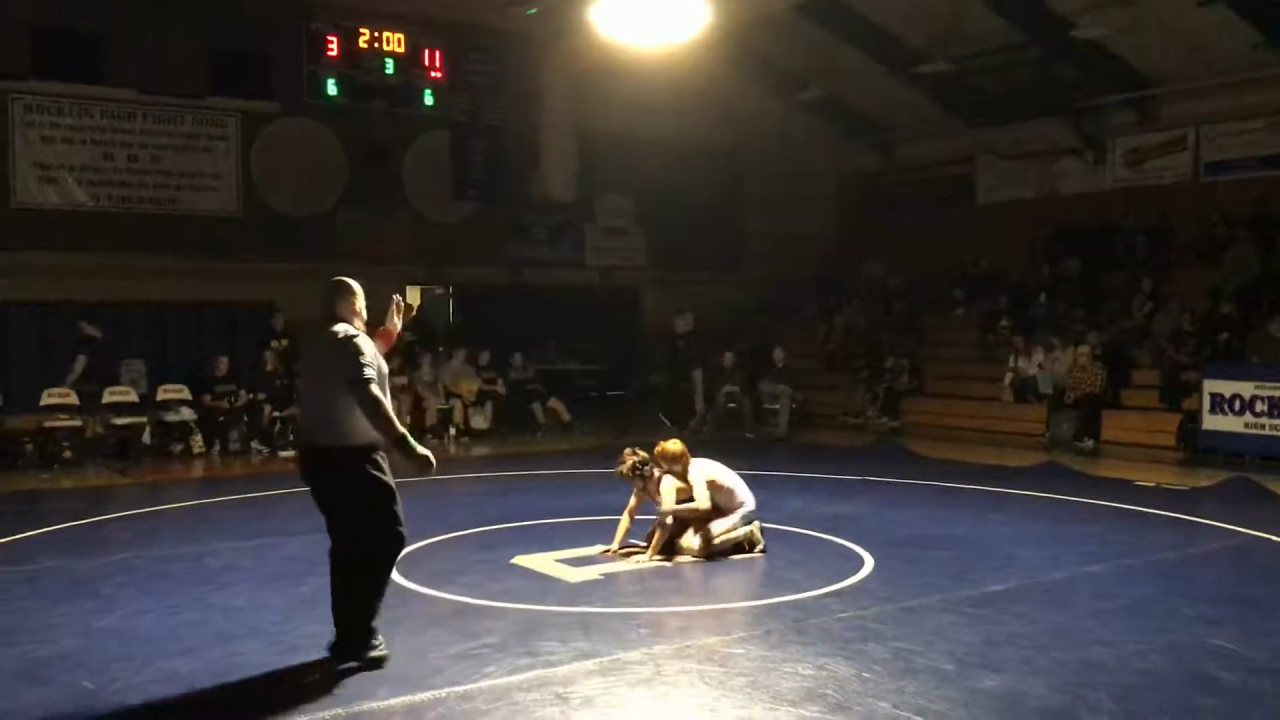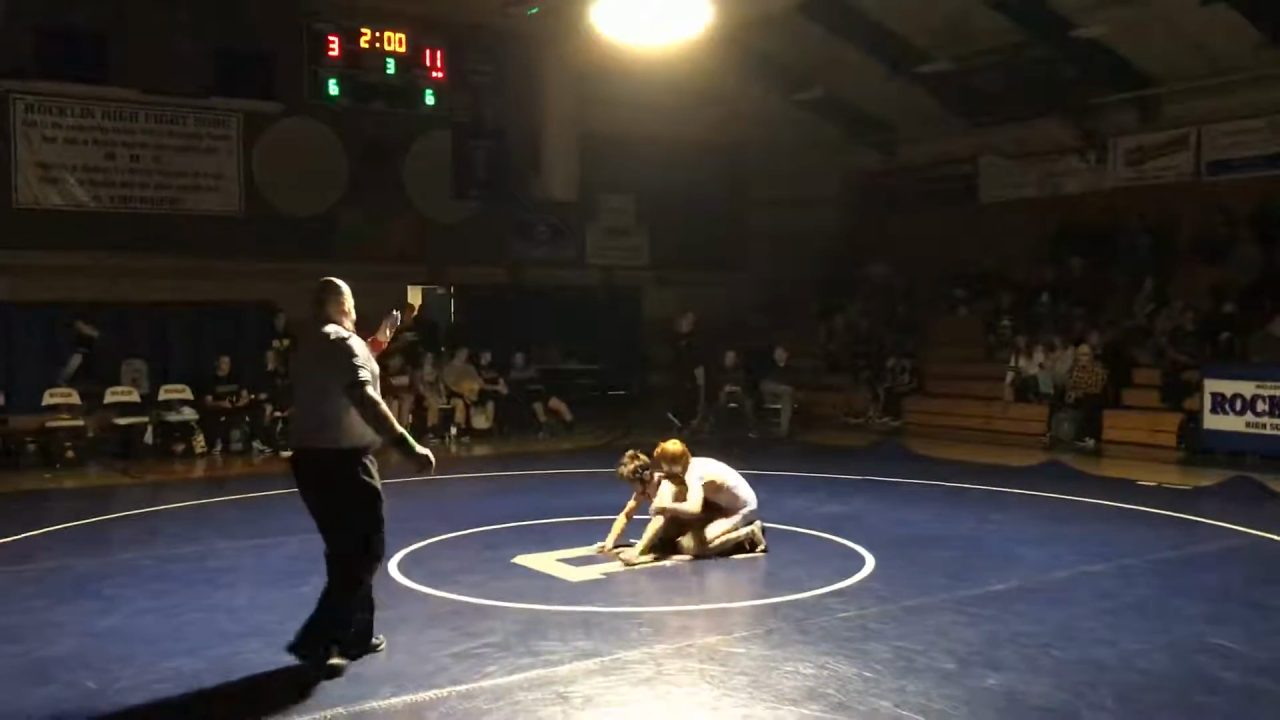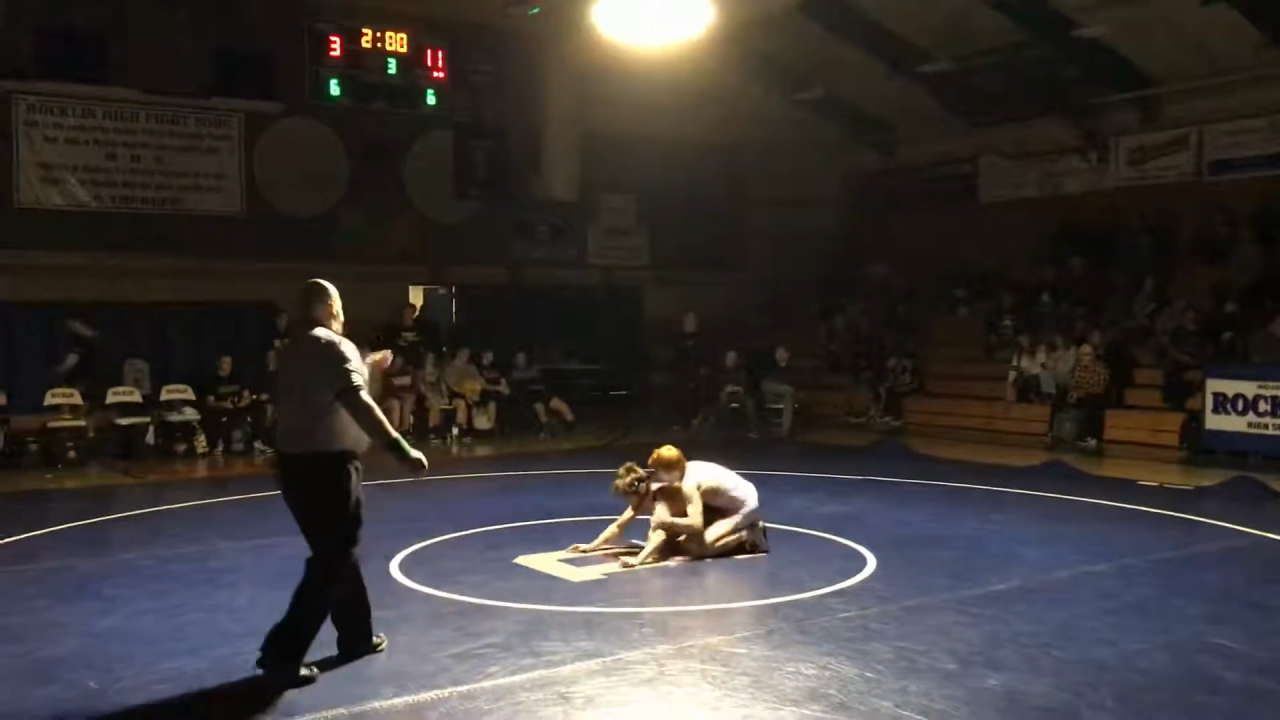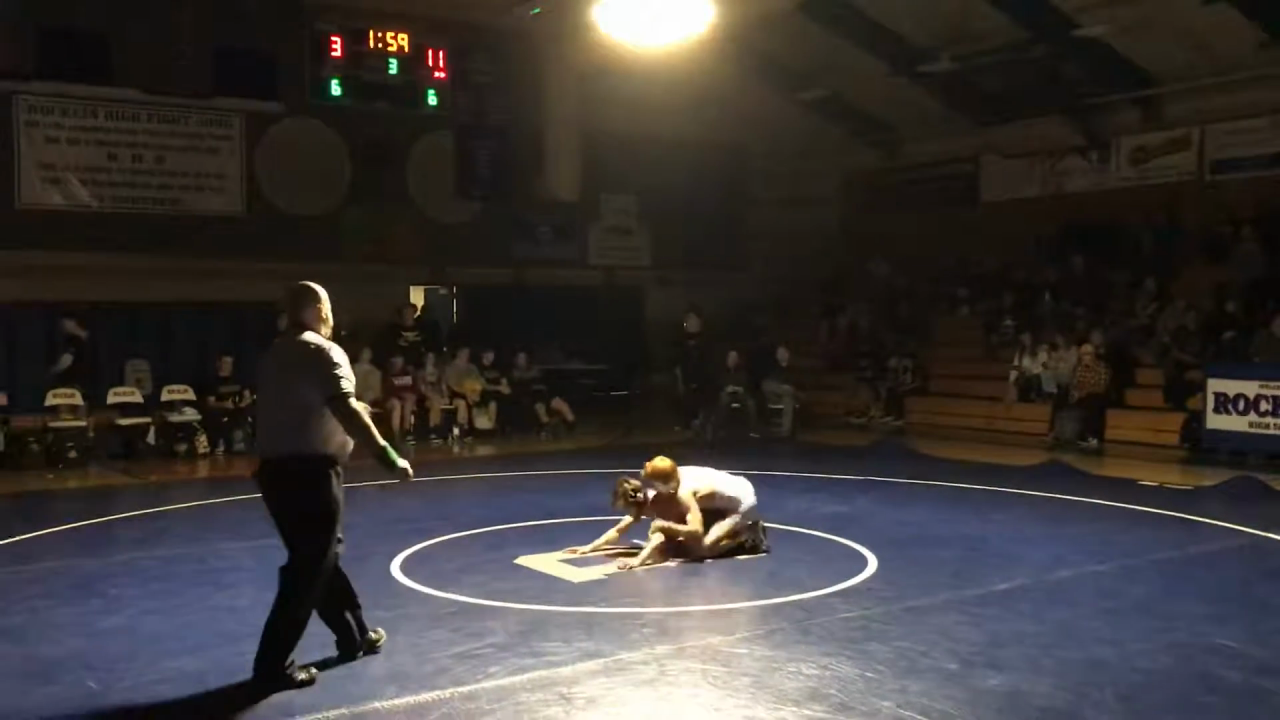
dt=0.1s
person 1, frame 1
left shoulder: (319, 344)
right shoulder: (351, 340)
right elbow: (368, 396)
left wrist: (390, 332)
right wrist: (408, 444)
left hip: (321, 456)
right hip: (353, 458)
left knee: (349, 548)
right knee: (385, 541)
left ankle: (353, 637)
right ankle: (359, 637)
person 1, frame 2
left shoulder: (306, 346)
right shoulder: (344, 343)
right elbow: (364, 399)
left wrist: (379, 342)
right wrist: (408, 445)
left hip: (309, 460)
right hip: (342, 461)
left knee: (346, 549)
right knee: (363, 551)
left ankle: (357, 636)
right ankle: (316, 641)
person 1, frame 3
left shoulder: (292, 350)
right shoulder: (334, 346)
right elbow: (357, 403)
left wrist: (363, 366)
right wrist: (401, 448)
left hip: (295, 463)
right hip: (328, 464)
left knee: (333, 554)
right knee: (336, 559)
left ankle: (358, 635)
right ankle: (282, 651)
person 1, frame 4
left shoulder: (275, 354)
right shoulder: (323, 352)
right elbow: (345, 409)
left wrist: (334, 436)
right wrist: (388, 456)
left hip: (276, 468)
right hip: (309, 470)
left knee: (320, 556)
right knee: (309, 567)
left ankle: (355, 636)
right ankle: (272, 663)
person 2, frame 1
left shoulder: (695, 475)
left elbow: (704, 506)
left hip: (741, 508)
right hip: (724, 505)
left knee: (695, 548)
left ankle: (748, 533)
person 2, frame 2
left shoulder: (693, 475)
left elbow: (693, 510)
left wrist: (663, 506)
left hip: (743, 508)
right hip: (730, 505)
left knee: (695, 547)
left ankle: (750, 532)
person 2, frame 3
left shoulder: (688, 485)
left elbow: (696, 524)
left hip: (744, 505)
right hip: (723, 505)
left knee: (698, 548)
left ankle: (748, 533)
person 2, frame 4
left shoulder: (681, 493)
left elbow: (696, 531)
left wrist: (662, 529)
right wrist: (589, 547)
left hip: (741, 501)
right hip: (723, 499)
left knee: (700, 548)
left ankle: (748, 533)
